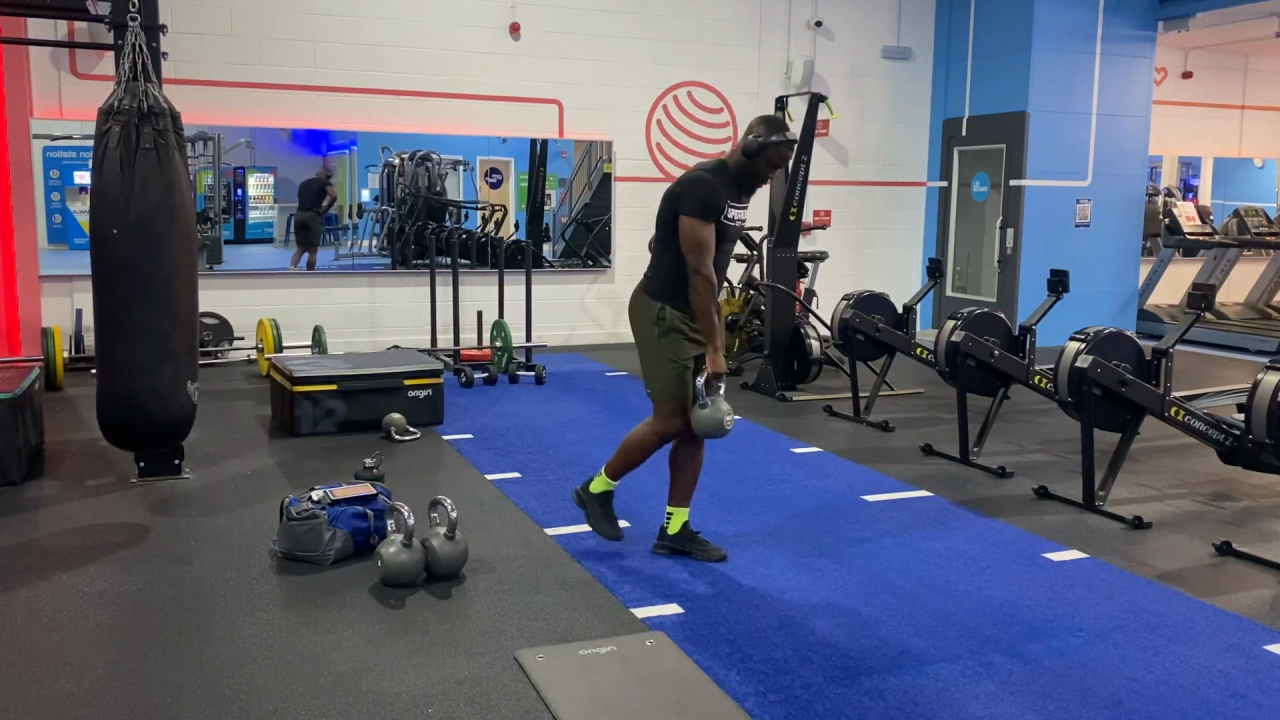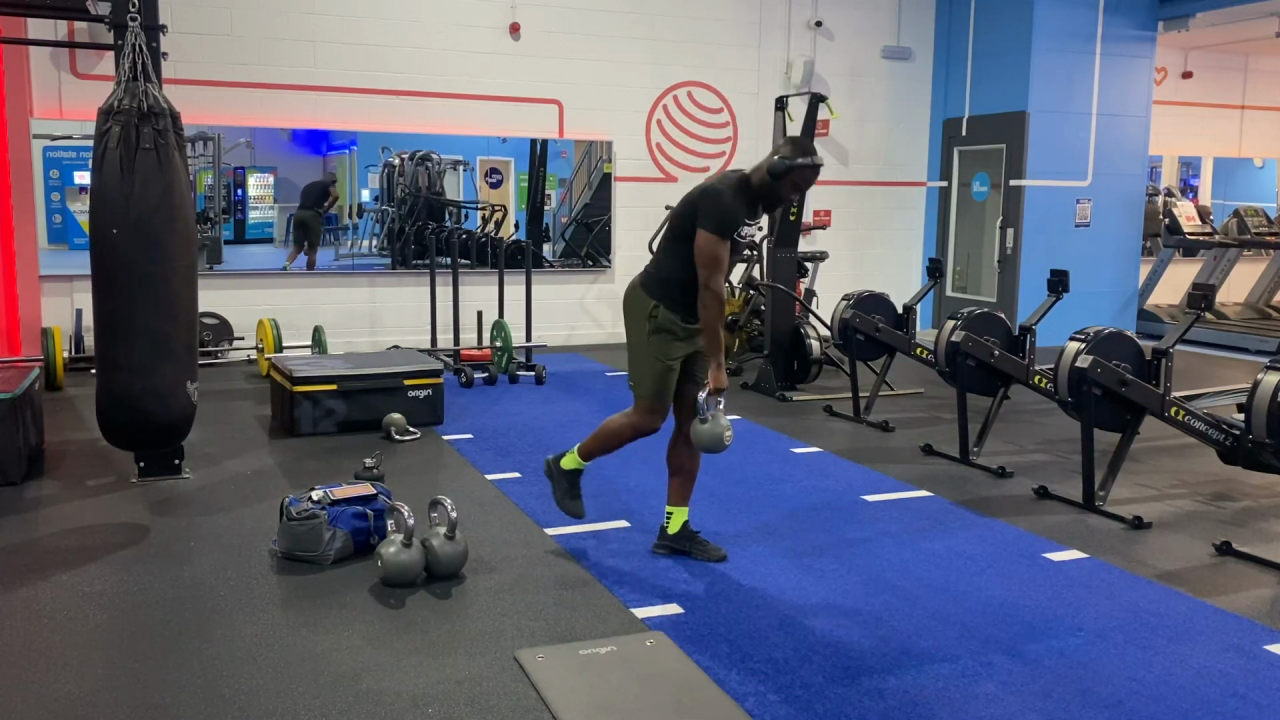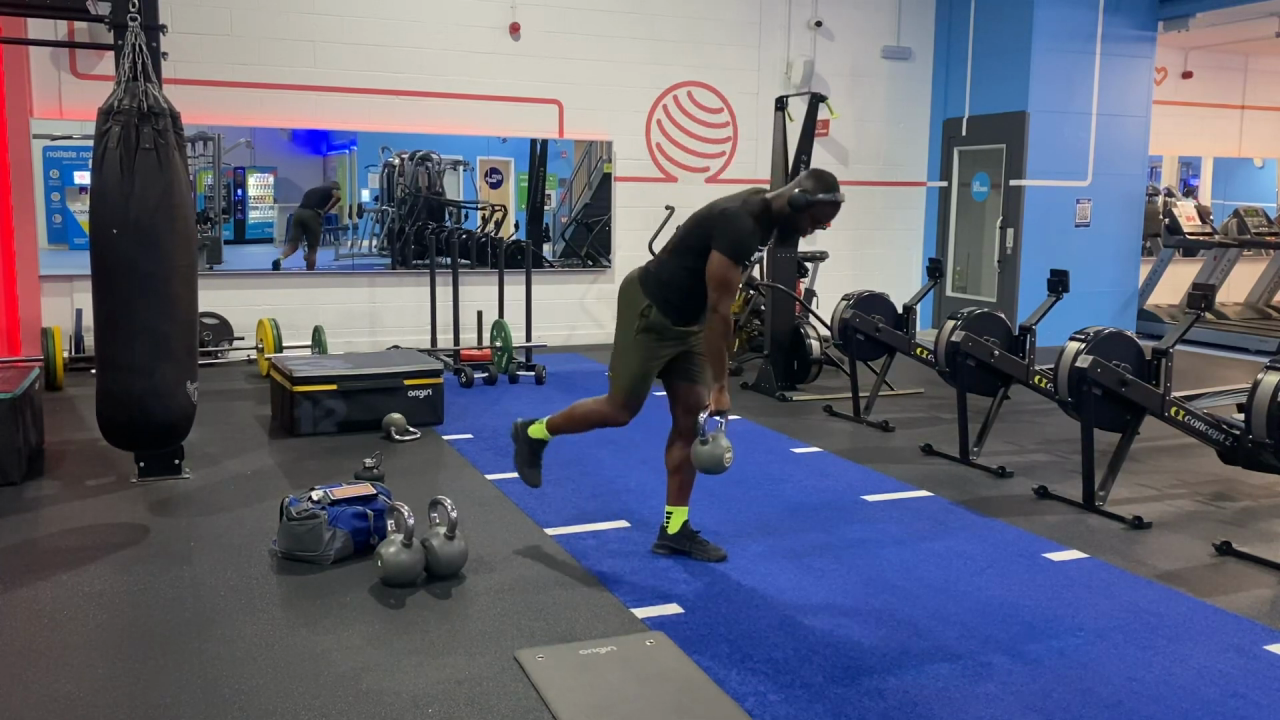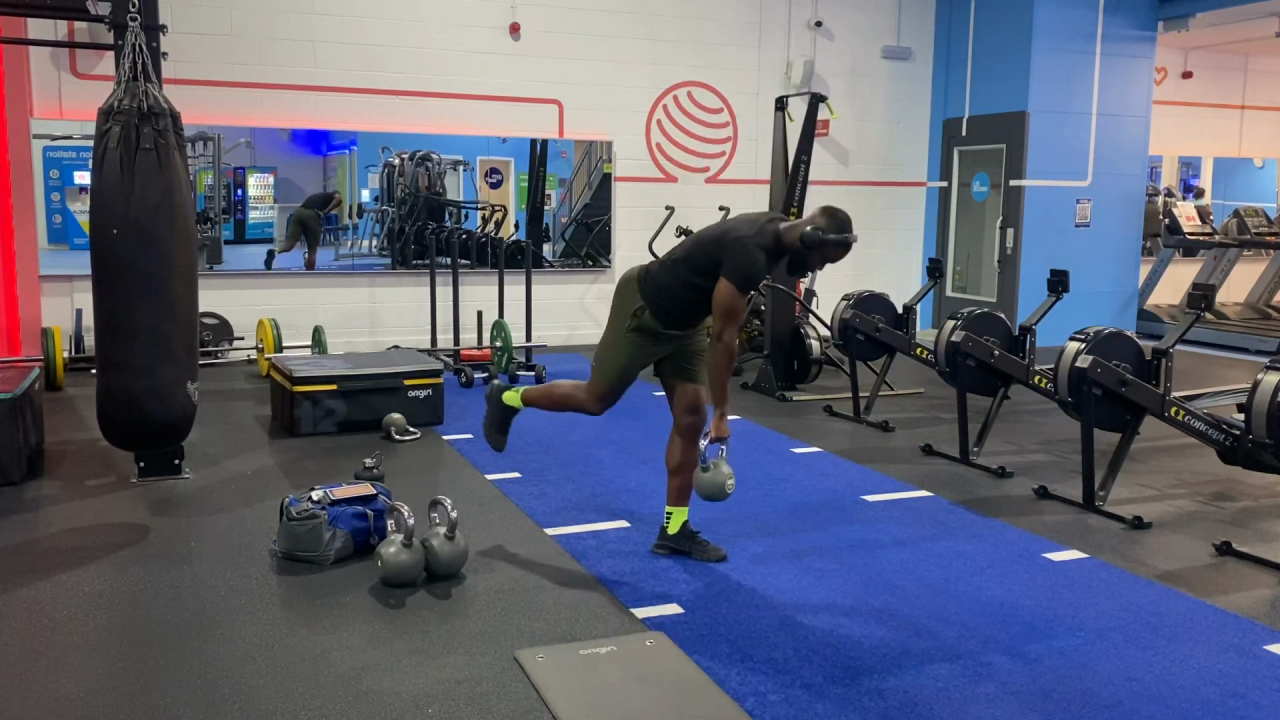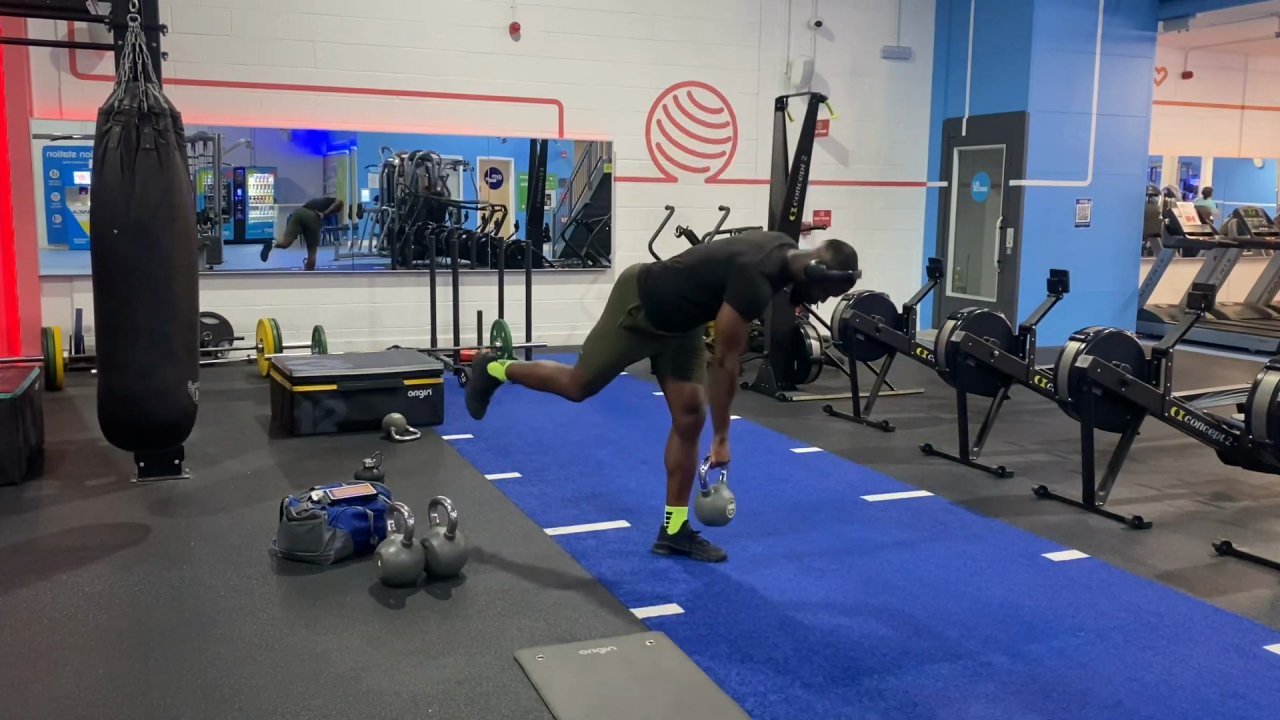
dt=0.2s
person 1, frame 1
left shoulder: (741, 188)
right shoulder: (701, 186)
right elbow: (701, 272)
left wrist: (714, 337)
right wrist: (714, 348)
left hip: (697, 312)
right hip: (664, 312)
left knee: (696, 424)
right knee: (670, 421)
left ankle: (674, 529)
right ankle: (597, 490)
person 1, frame 2
left shoulder: (755, 200)
right shoulder: (722, 200)
right elbow: (711, 287)
left wrist: (714, 358)
right wrist: (717, 365)
left hip: (692, 314)
right hip: (658, 310)
left knee: (693, 422)
right knee: (648, 418)
left ankle: (674, 529)
right ankle: (566, 466)
person 1, frame 3
left shoulder: (767, 217)
right shoulder: (740, 223)
right elbow: (720, 309)
right wrist: (720, 387)
left hip: (687, 316)
right hip: (650, 309)
left knee: (691, 420)
right knee: (620, 409)
left ankle: (674, 528)
right ankle: (534, 433)
person 1, frame 4
left shoulder: (777, 233)
right shoulder: (750, 252)
right elbow: (724, 338)
right wrist: (721, 414)
left hip: (683, 318)
right hip: (645, 310)
left knee: (691, 416)
right knee: (596, 399)
left ankle: (673, 529)
right ankle: (509, 399)
person 1, frame 5
left shoulder: (784, 252)
right shoulder: (756, 280)
right elbow: (725, 362)
right wrist: (721, 439)
left hip: (678, 317)
right hip: (640, 308)
left knee: (690, 415)
right knee: (579, 385)
left ankle: (674, 529)
right ankle: (495, 371)
